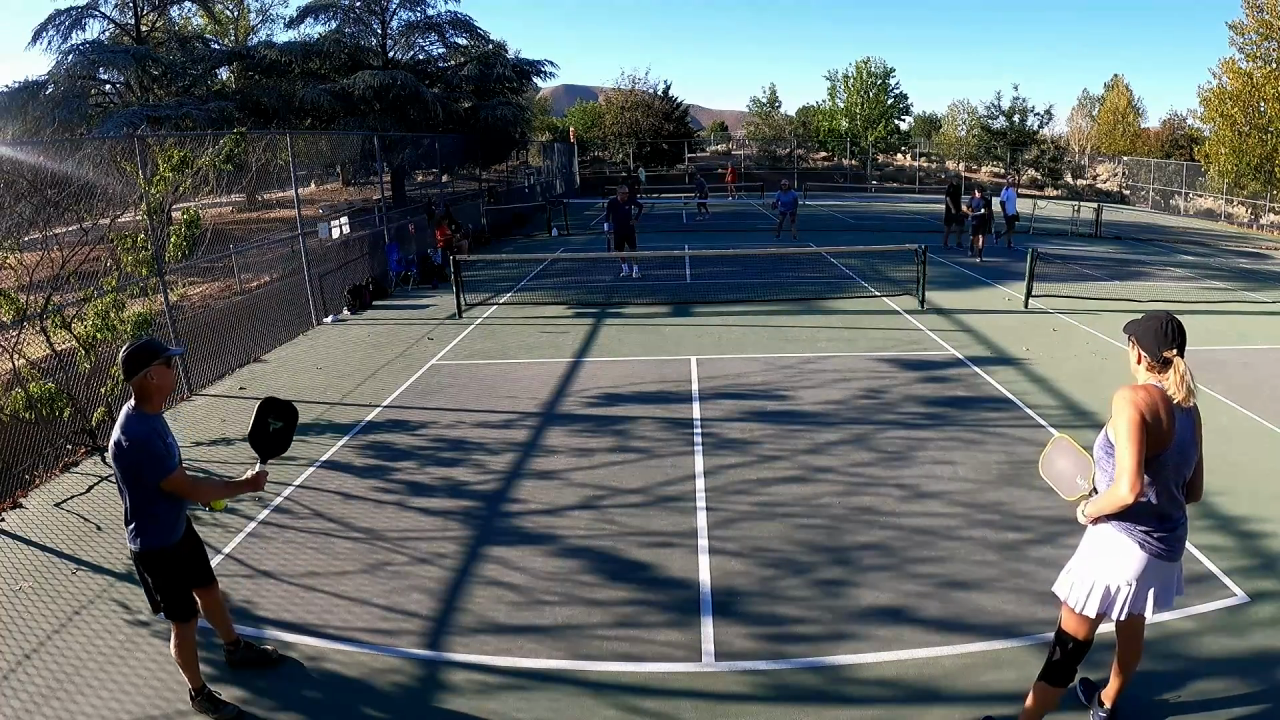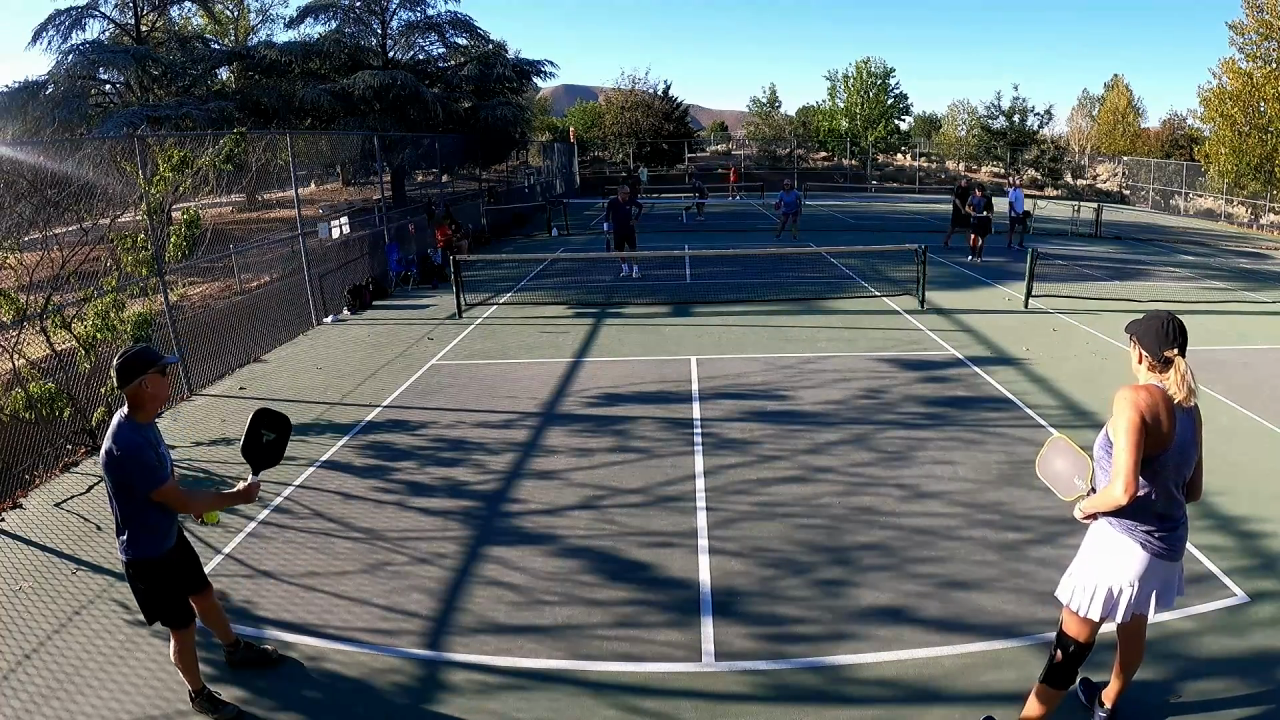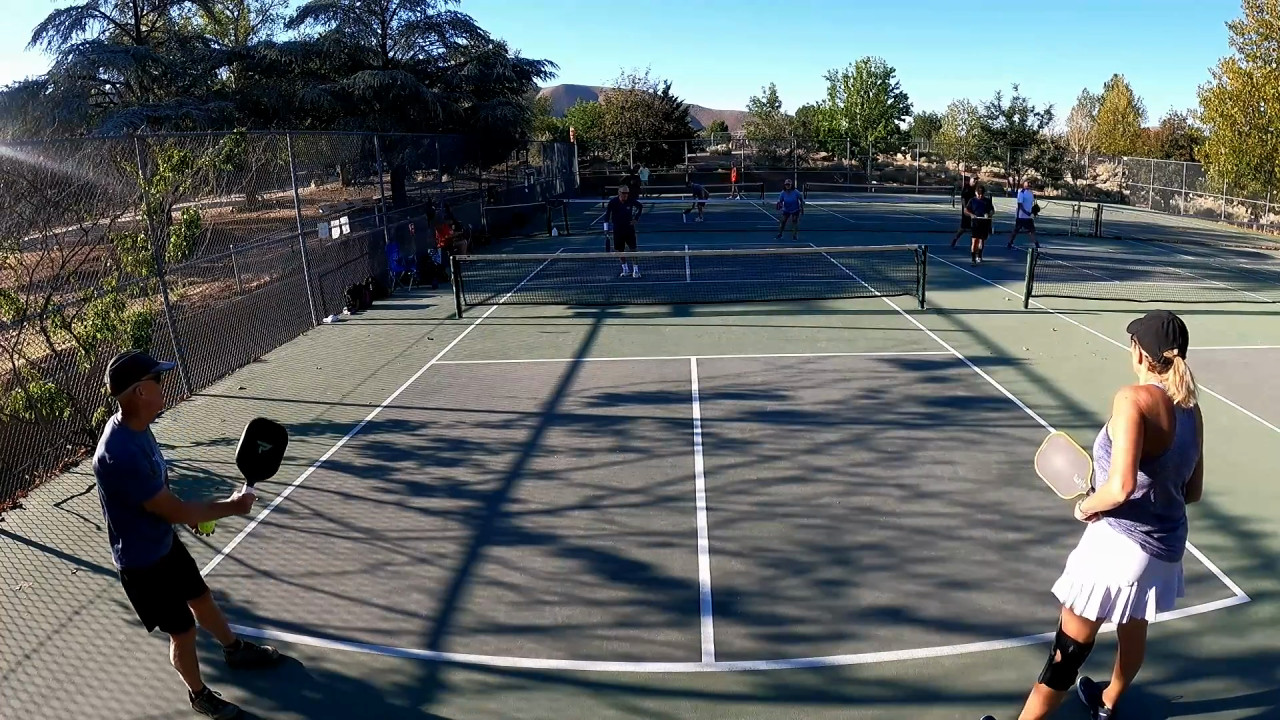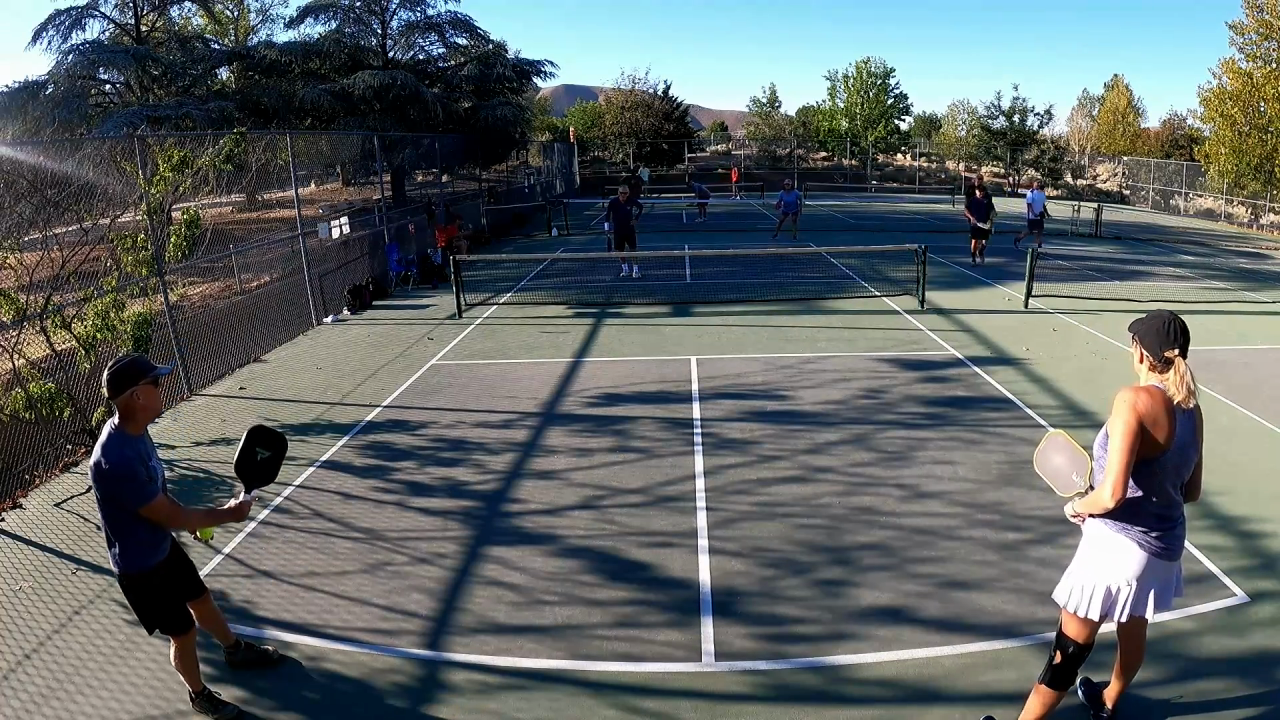
dt=0.2s
person 1, frame 1
left shoulder: (1132, 399)
right shoulder: (1188, 409)
left elbow: (1127, 489)
right elbow: (1192, 491)
left wrist: (1088, 509)
left hip: (1119, 543)
right hip: (1165, 549)
left knee: (1068, 646)
right knee: (1131, 630)
person 1, frame 2
left shoulder: (1135, 399)
right shoulder: (1190, 409)
left elbow: (1123, 489)
right elbow: (1192, 491)
left wrist: (1086, 506)
left hip: (1119, 545)
right hip: (1165, 549)
left knee: (1070, 647)
right knee: (1133, 632)
person 1, frame 3
left shoulder: (1134, 399)
right shoulder: (1189, 409)
left elbow: (1119, 489)
right elbow: (1192, 491)
left wrist: (1085, 506)
left hip: (1120, 544)
right hip: (1164, 547)
left knee: (1069, 647)
right knee: (1133, 631)
person 1, frame 4
left shoulder: (1133, 401)
right shoulder: (1190, 410)
left elbow: (1111, 495)
right elbow: (1190, 491)
left wrist: (1075, 507)
left hip: (1118, 544)
right hip: (1163, 547)
left knee: (1070, 648)
right knee: (1133, 631)
person 2, frame 1
left shoulder: (149, 414)
right shoulder: (135, 437)
right elbow: (188, 490)
left wrist: (206, 490)
right wrist: (243, 485)
left hip: (178, 527)
right hip: (155, 545)
left knee: (209, 591)
right knee: (185, 622)
left ankle: (235, 648)
person 2, frame 2
left shoulder: (142, 421)
right shoulder: (127, 446)
right elbow: (179, 501)
left wrist: (201, 503)
right wrist: (234, 497)
left hip: (170, 536)
right hip: (147, 555)
left knee: (204, 595)
right knee: (183, 628)
left ankle: (235, 648)
person 2, frame 3
left shoulder: (137, 427)
right shoulder: (120, 454)
right elbow: (173, 511)
left wrist: (194, 513)
right wrist: (229, 507)
left hip: (165, 543)
right hip: (142, 562)
left knee: (201, 599)
right knee: (183, 631)
left ankle: (235, 649)
person 2, frame 4
left shoulder: (135, 430)
right shoulder: (116, 460)
right elbow: (169, 518)
left wrist: (191, 516)
right wrist: (226, 514)
left hip: (164, 547)
right hip: (141, 566)
left knee: (201, 600)
right knee: (184, 633)
left ankle: (236, 650)
